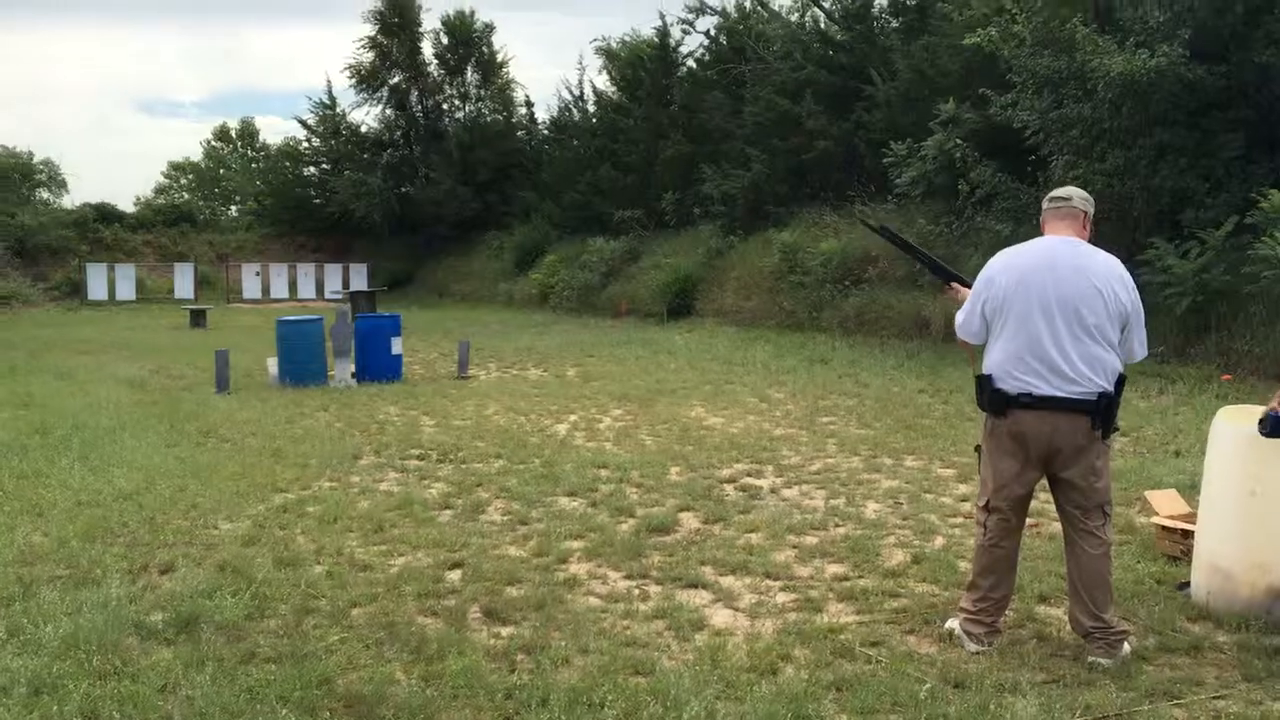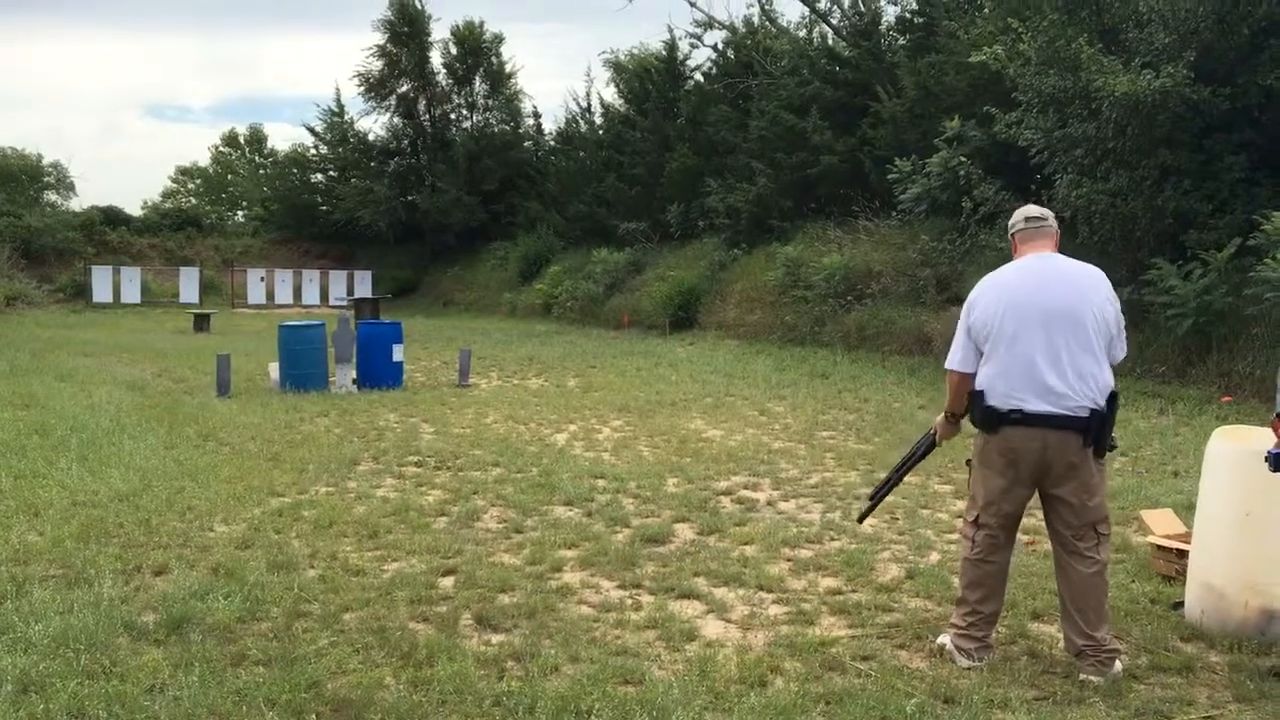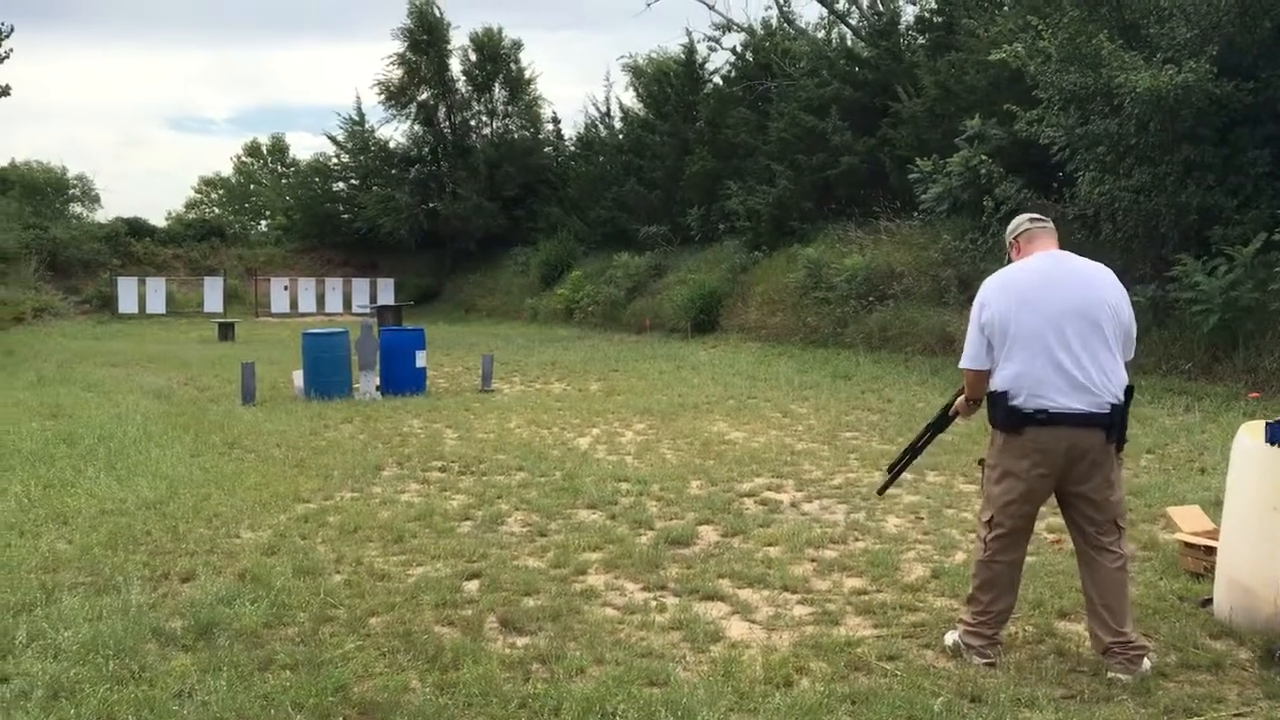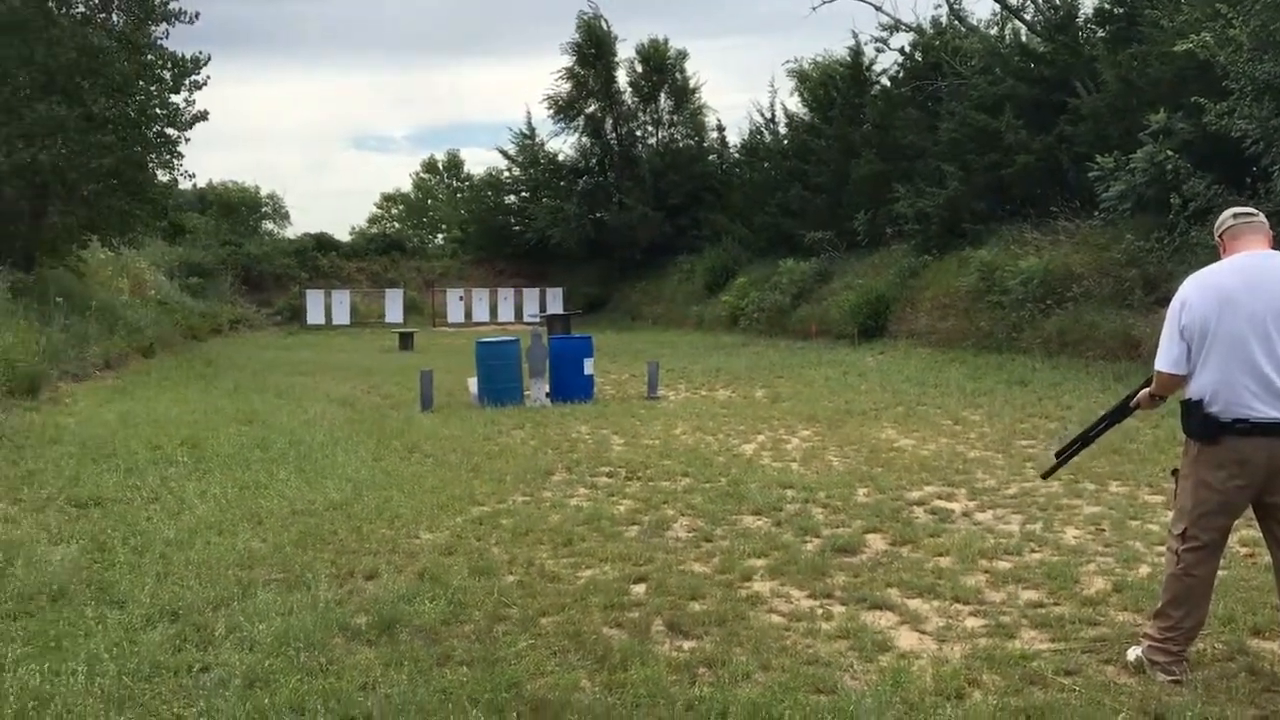
dt=1s
person 1, frame 1
left shoulder: (1004, 263)
right shoulder: (1111, 270)
left elbow: (969, 334)
right elbow: (1133, 351)
left wrist: (966, 301)
left hip: (1013, 415)
right hip: (1084, 420)
left knee: (997, 522)
right knee: (1089, 528)
left ankle: (978, 625)
right ankle: (1102, 637)
person 1, frame 2
left shoulder: (990, 287)
right shoulder: (1095, 281)
left elbow: (961, 370)
right elbow: (1114, 354)
left wrist: (951, 417)
left hip: (1005, 433)
right hip: (1076, 435)
left knee: (986, 538)
right knee: (1083, 545)
left ankle: (970, 641)
right ankle: (1095, 655)
person 1, frame 3
left shoulder: (998, 285)
right shoulder: (1105, 279)
left elbow: (976, 369)
right elbow: (1125, 353)
left wrist: (970, 401)
left hip: (1024, 432)
right hip: (1096, 431)
left knee: (1000, 537)
right knee: (1103, 541)
left ankle: (979, 638)
right ankle: (1122, 651)
person 1, frame 4
left shoulder: (1198, 287)
left elbow: (1169, 380)
left wrist: (1151, 397)
left hip: (1219, 441)
left knee: (1192, 547)
left ankle: (1164, 652)
